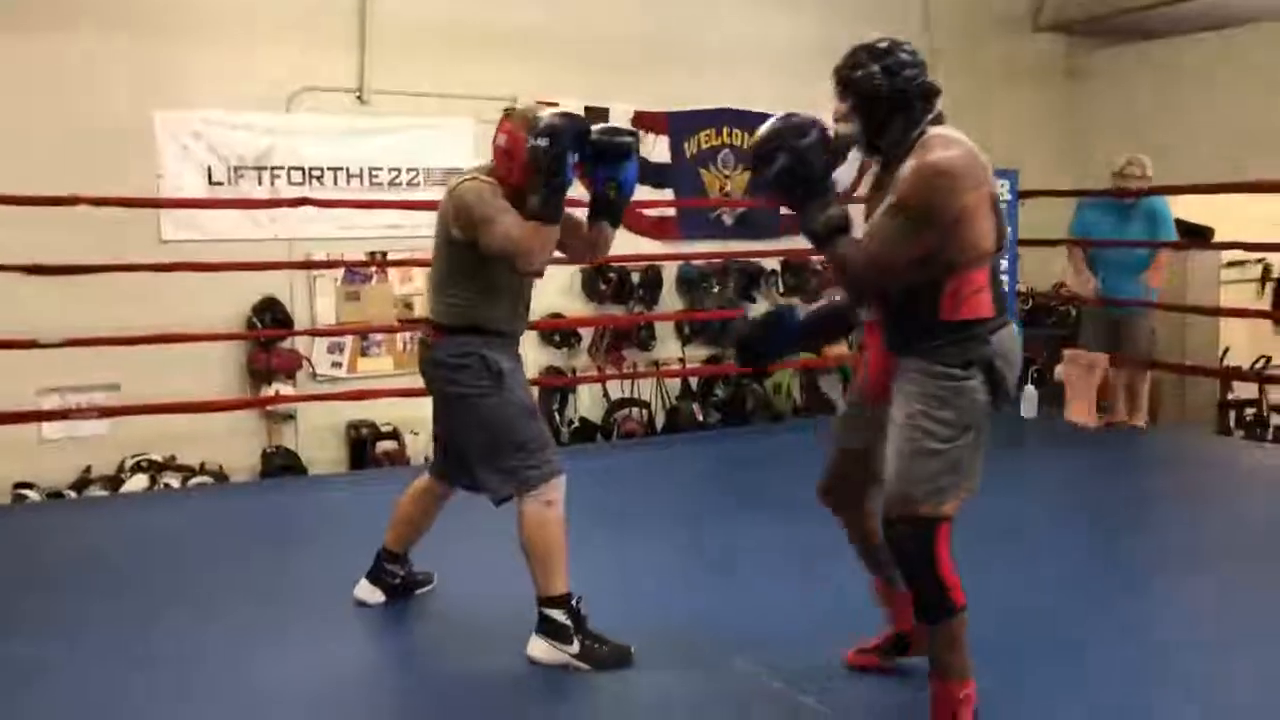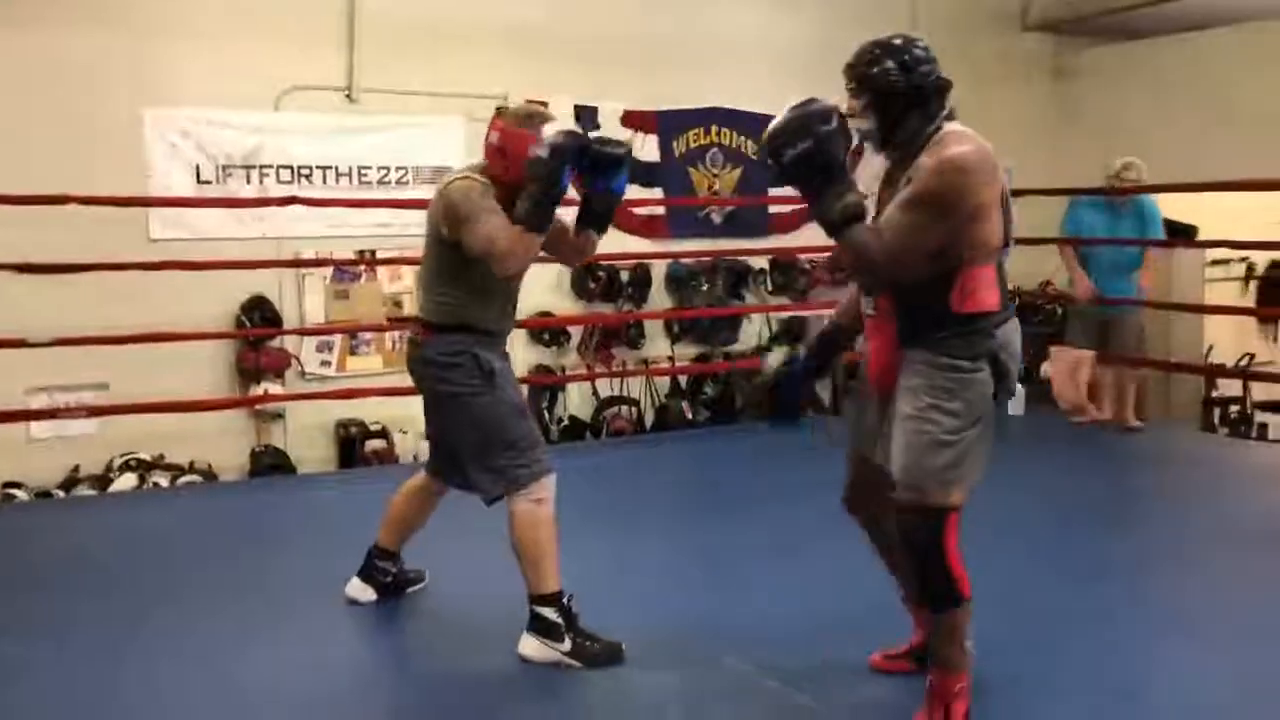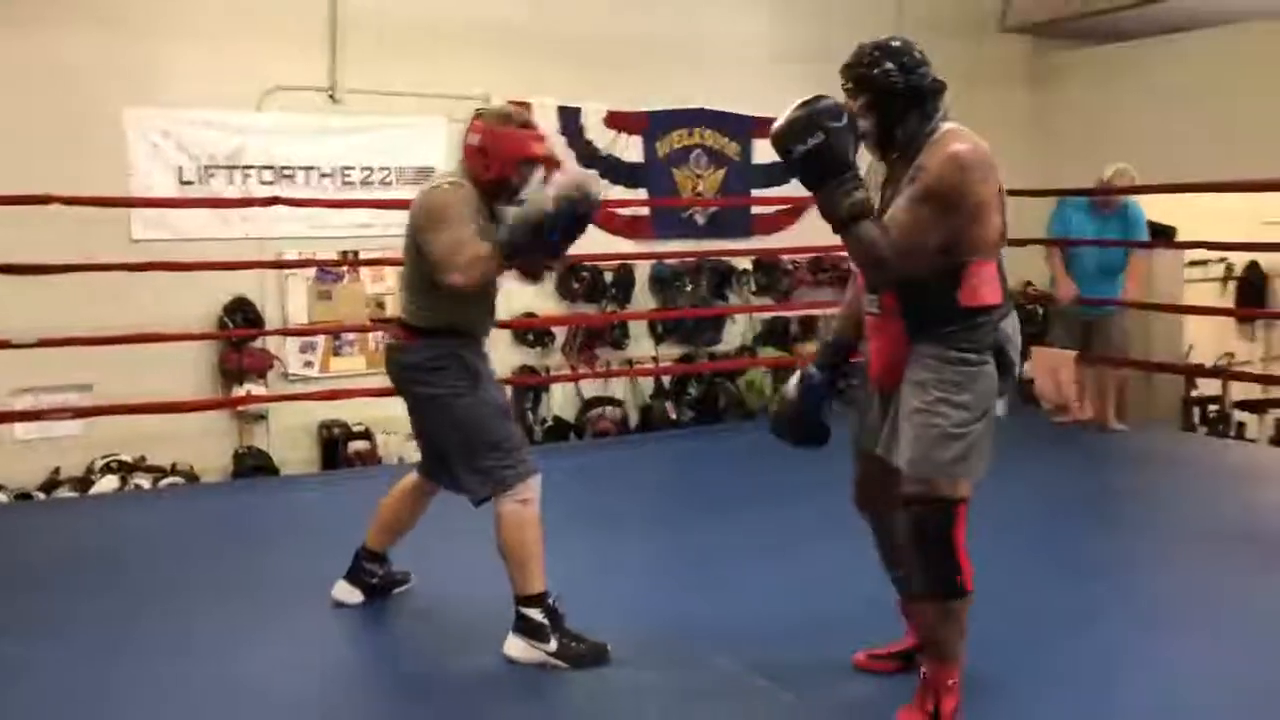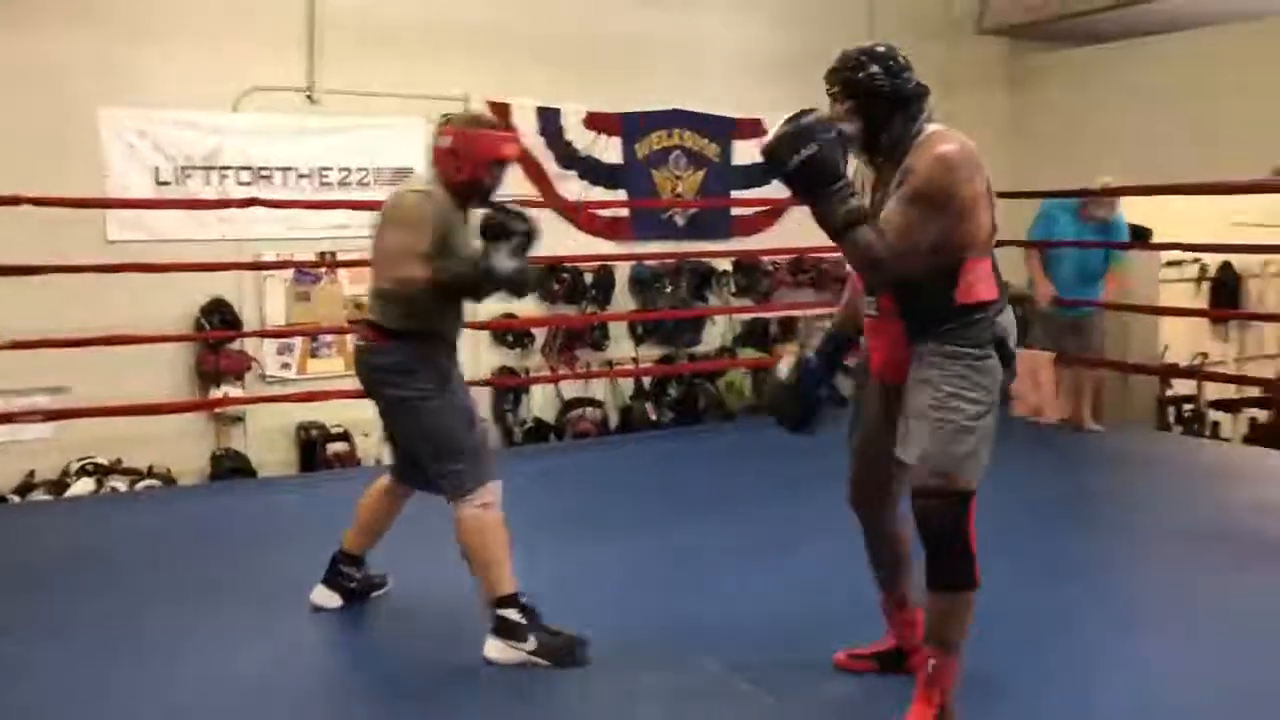
dt=0.1s
person 1, frame 1
left shoulder: (938, 166)
right shoulder: (906, 162)
left elbow: (866, 275)
right elbow: (879, 280)
left wrist: (811, 198)
right wrist: (803, 326)
left hip: (951, 363)
right hip: (905, 357)
left knee: (914, 529)
right knee: (843, 489)
right ankle: (909, 625)
person 1, frame 2
left shoulder: (954, 160)
right shoulder: (906, 160)
left elbow: (881, 266)
right elbow: (872, 275)
left wrist: (825, 186)
right wrist: (814, 353)
left hip: (954, 359)
right hip: (898, 353)
left knee: (924, 519)
right knee: (869, 499)
right ankle: (936, 637)
person 1, frame 3
left shoulder: (953, 158)
right shoulder: (901, 161)
left elbow: (889, 262)
right elbow: (871, 276)
left wrist: (833, 182)
right wrist: (823, 365)
left hip: (957, 353)
right hip: (900, 351)
left knee: (931, 514)
right knee: (877, 496)
right ankle: (926, 637)
person 1, frame 4
left shoulder: (941, 158)
right shoulder: (885, 166)
left elbow: (887, 263)
left wrist: (827, 191)
right wrist: (818, 356)
left hip: (956, 349)
right hip: (895, 350)
left knee: (940, 504)
right knee: (869, 493)
right ankle: (909, 637)
person 2, frame 1
left shoulder: (523, 197)
right shoulder: (474, 193)
left elbow: (591, 248)
right elbow: (531, 259)
left wrist: (611, 184)
right wrist: (552, 180)
left hip: (474, 352)
right hip: (470, 354)
left knee: (447, 473)
right knee: (543, 481)
left ankle: (385, 573)
right ankle: (558, 628)
person 2, frame 2
left shoulder: (516, 198)
right shoulder: (466, 191)
left elbow: (577, 249)
right elbow: (507, 262)
left wrist: (601, 193)
right wrist: (550, 185)
left hip: (457, 350)
right hip: (458, 352)
left knee: (443, 471)
right knee: (531, 480)
left ankle: (376, 570)
right ankle: (550, 625)
person 2, frame 3
left shoulder: (490, 203)
right shoulder: (448, 197)
left elbow: (532, 264)
right elbow: (461, 274)
left wrist: (560, 220)
right wrist: (522, 233)
left hip: (437, 352)
right hip: (438, 355)
left knee: (434, 473)
right knee: (517, 481)
left ankle: (363, 572)
right ankle: (535, 626)
person 2, frame 4
left shoulder: (455, 208)
right shoulder: (418, 202)
left elbow: (449, 280)
right elbow: (391, 276)
left wrist: (502, 256)
right wrist: (476, 277)
left hip: (416, 355)
right hip: (405, 358)
left knee: (413, 474)
right knee: (474, 486)
left ankle: (340, 576)
right ankle: (514, 624)
person 3, frame 1
left shoulder: (1156, 207)
right shoulder: (1091, 204)
left elbow: (1165, 249)
right elbow: (1076, 243)
left wrist: (1154, 273)
right wrist: (1082, 274)
left hip: (1137, 297)
right hip: (1099, 294)
left knee: (1137, 356)
right knee: (1102, 356)
left ankle: (1139, 413)
right ankle: (1116, 411)
person 3, frame 2
left shoulder: (1146, 208)
right shoulder: (1083, 203)
right elbow: (1066, 244)
left wrist: (1145, 275)
right wrist: (1078, 275)
left hip: (1126, 297)
right hip: (1088, 294)
left knee: (1128, 355)
right knee: (1091, 354)
left ankle: (1126, 413)
right ankle: (1102, 408)
person 3, frame 3
left shoulder: (1132, 213)
right shoulder: (1070, 205)
left elbow: (1137, 253)
right elbow: (1053, 247)
left wrist: (1131, 283)
right wrist: (1062, 279)
left hip: (1109, 298)
right hip: (1072, 295)
left knee: (1111, 357)
right knee: (1071, 355)
left ankle: (1108, 414)
right ankle: (1083, 408)
person 3, frame 4
left shoulder: (1115, 223)
right shoulder: (1054, 209)
left elbow: (1116, 264)
right elbow: (1033, 250)
left wrist: (1107, 294)
right wrist: (1041, 283)
left hip: (1088, 304)
right hip: (1050, 297)
left knee: (1089, 359)
right knee: (1052, 357)
left ankle: (1084, 415)
right ankle: (1059, 408)
